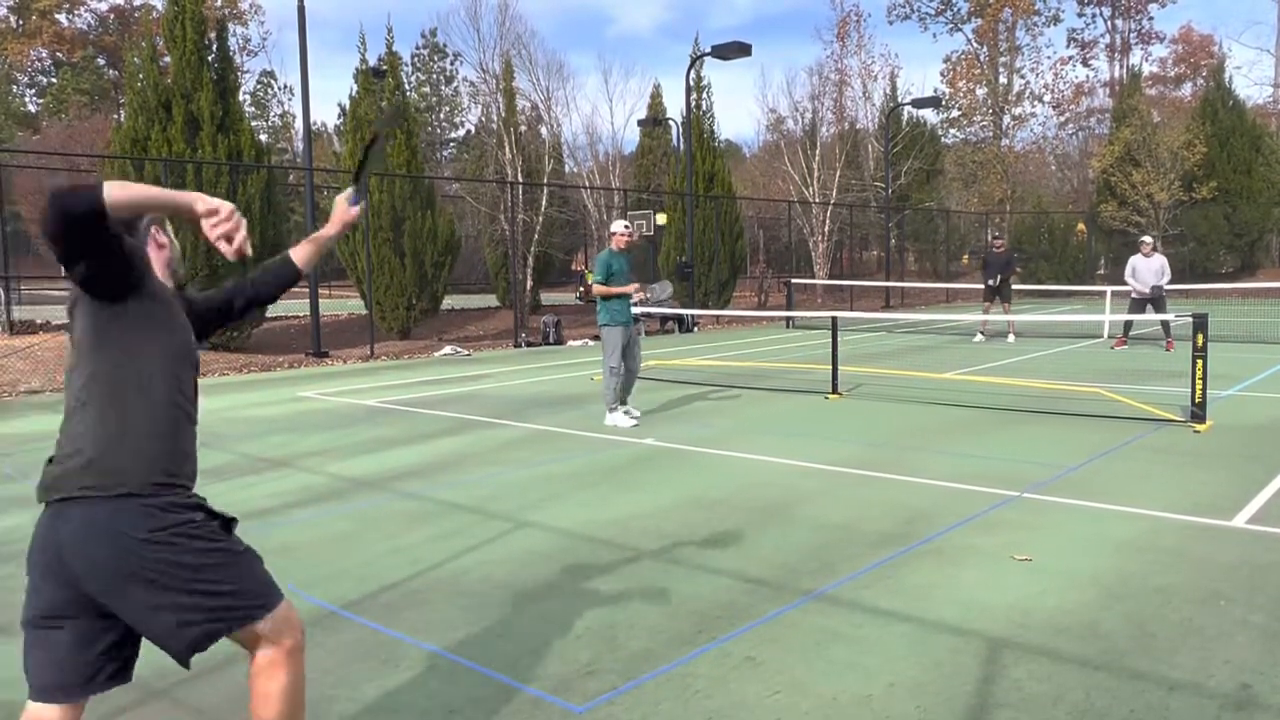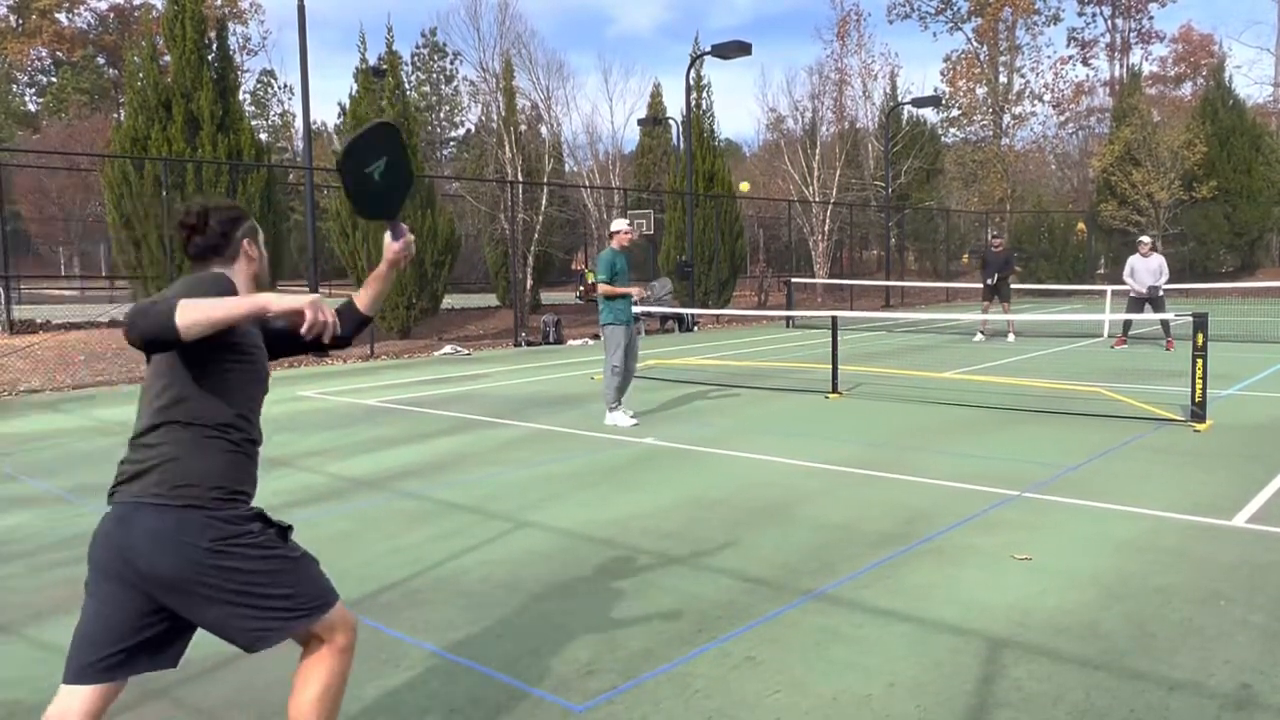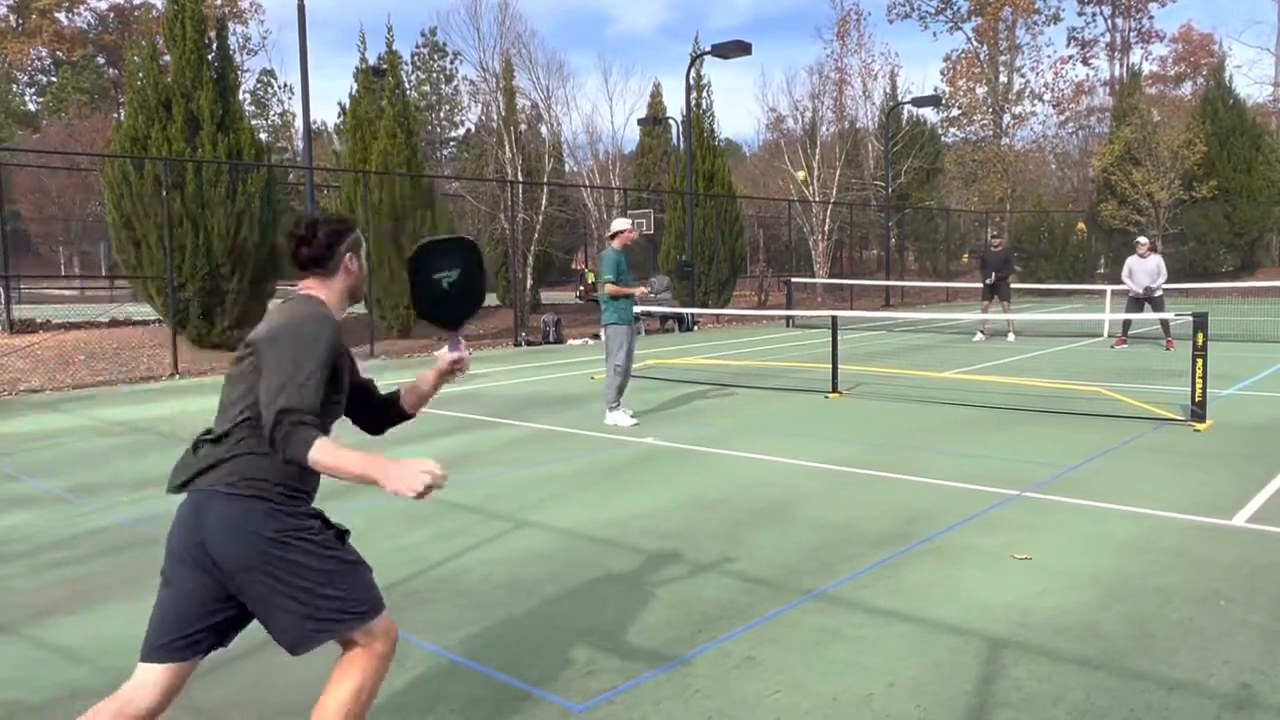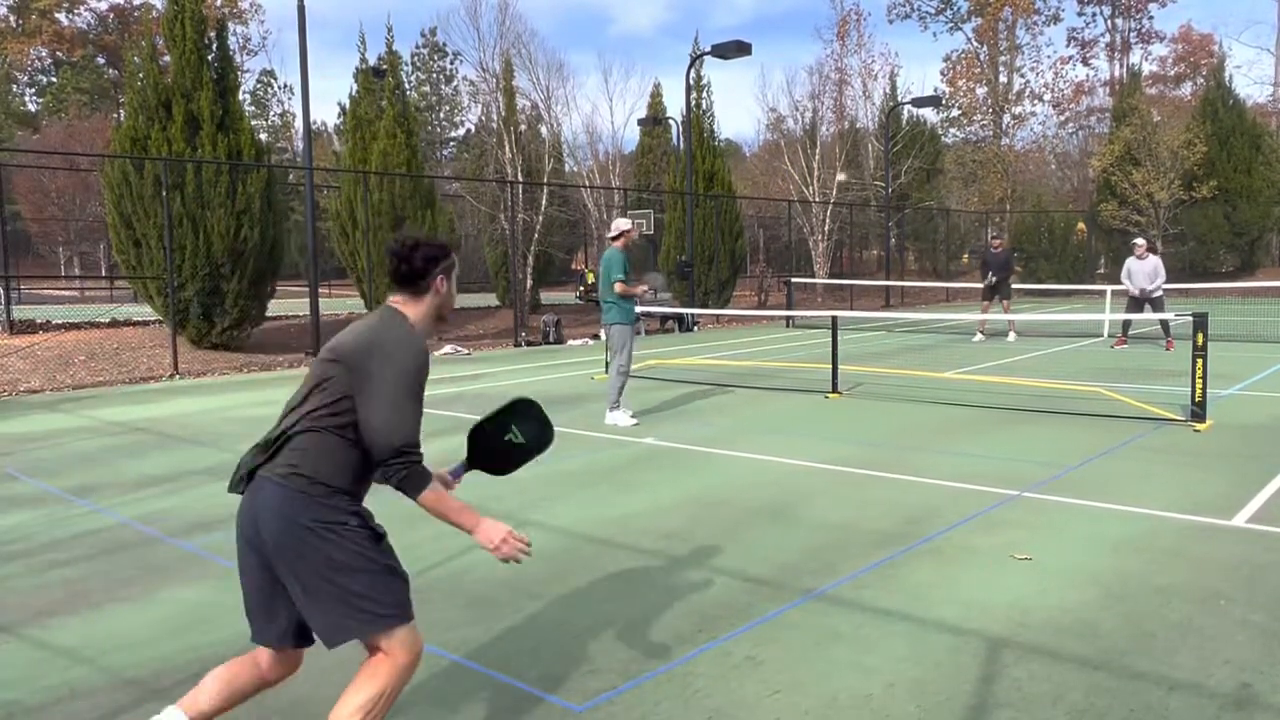
dt=0.1s
person 1, frame 1
right shoulder: (106, 263)
left elbow: (255, 291)
right elbow: (66, 205)
left wrist: (329, 232)
right wrist: (192, 201)
right hip: (137, 519)
right knee: (281, 639)
person 1, frame 2
left shoulder: (240, 323)
right shoulder: (209, 287)
left elbow: (339, 328)
right elbow: (145, 325)
left wrist: (387, 268)
right wrist: (265, 301)
left hip: (128, 528)
right hip: (196, 523)
right knee: (334, 634)
person 1, frame 3
left shoulder: (305, 325)
right shoulder: (309, 327)
left elbow: (376, 414)
right elbow: (285, 437)
left wrist: (436, 377)
right wrist: (386, 470)
left hip: (205, 516)
right hip: (260, 518)
right knee: (375, 641)
person 1, frame 4
left shoulder: (372, 333)
right shoulder: (401, 344)
right elbow: (396, 460)
left wrist: (440, 477)
right wrist: (477, 525)
left hip: (266, 505)
right hip: (309, 509)
left knee: (274, 660)
right knee: (398, 651)
person 2, frame 1
left shoulder: (624, 258)
right shoulder: (604, 258)
right elbow: (597, 289)
left wrist: (633, 293)
right wrist: (625, 289)
left hip: (627, 320)
right hip: (611, 321)
left knee: (633, 365)
right knee: (613, 367)
left ankle: (622, 405)
right ankle: (612, 412)
person 2, frame 2
left shoulder: (622, 256)
right shoulder: (606, 257)
right elbow: (602, 288)
left wrist: (634, 293)
right wrist: (629, 290)
left hip: (627, 319)
right hip: (613, 320)
left knee: (629, 365)
right knee: (615, 366)
left ankle: (617, 404)
right ankle: (613, 412)
person 2, frame 3
left shoulder: (618, 255)
right shoulder: (611, 256)
right elbow: (609, 288)
left wrist: (635, 291)
right wrist: (633, 292)
left hip: (623, 318)
right hip: (616, 318)
left knee: (625, 366)
right knee: (616, 365)
left ankle: (616, 405)
right ankle: (612, 412)
person 2, frame 4
left shoulder: (613, 254)
right shoulder: (616, 255)
right elbow: (619, 288)
left wrist: (635, 290)
right wrist: (636, 290)
left hip: (622, 317)
right hip: (618, 318)
left knee: (622, 365)
right knee: (619, 365)
left ankle: (615, 406)
right ankle: (613, 412)
